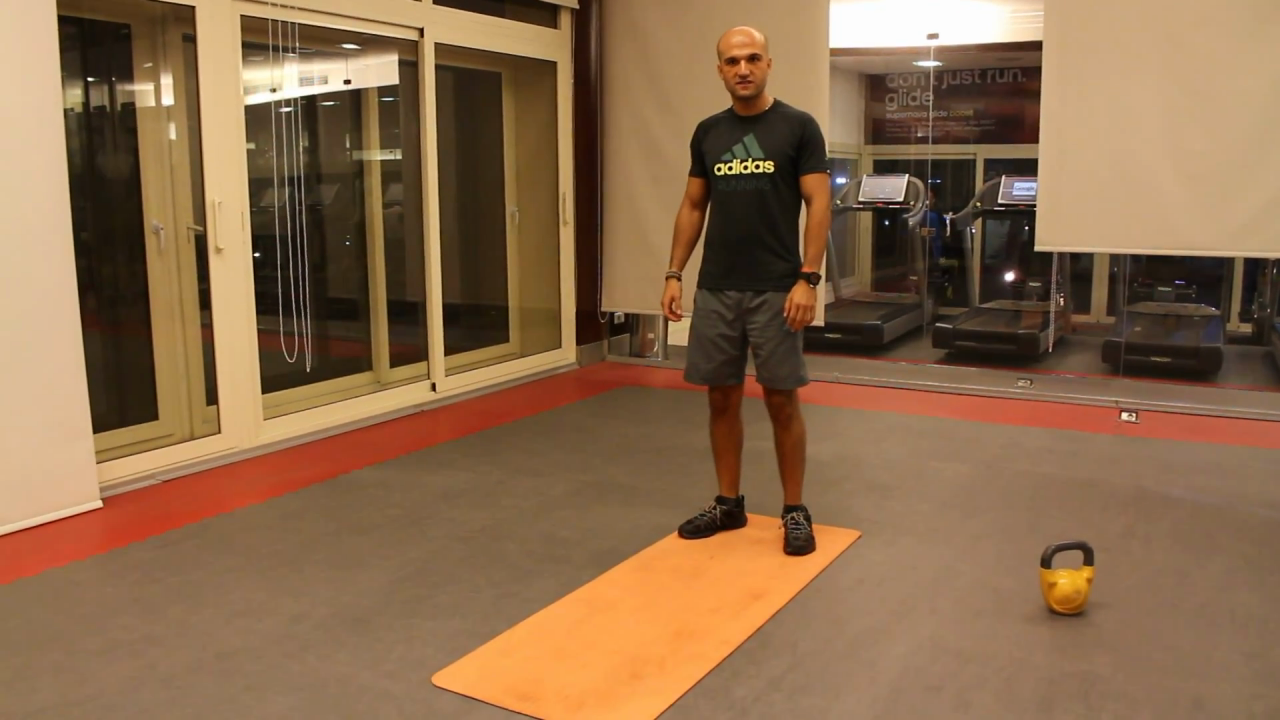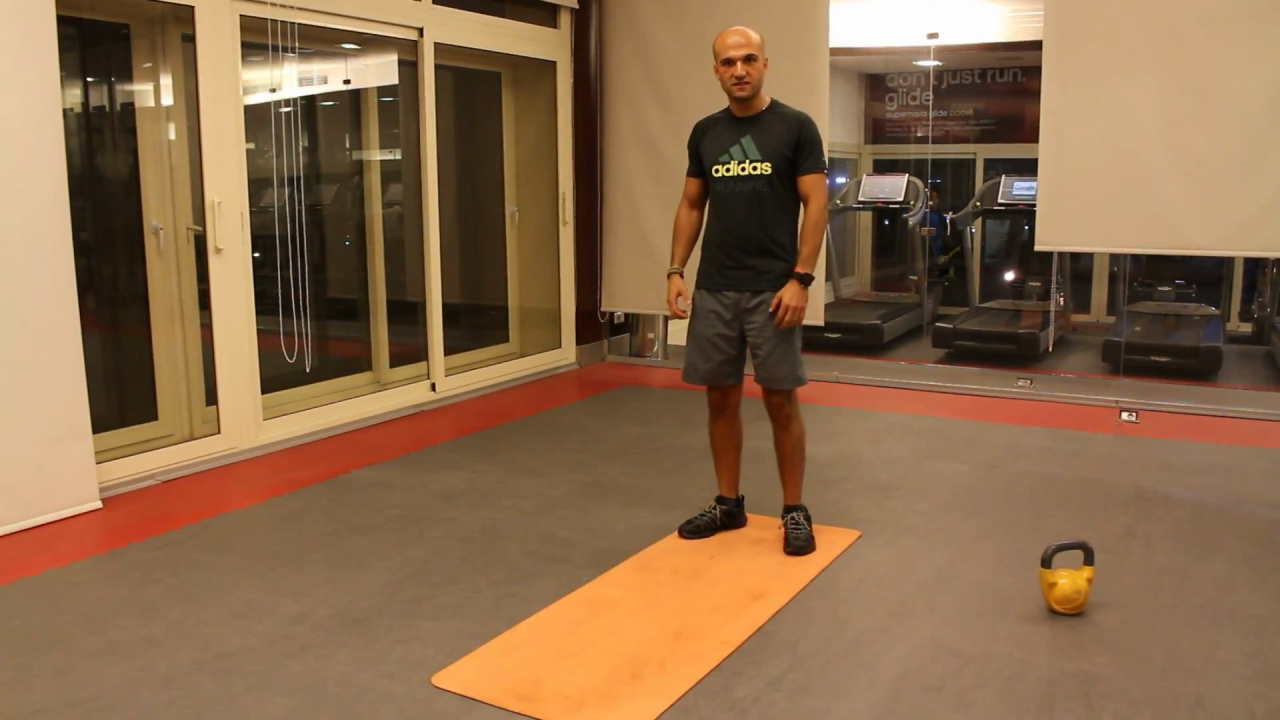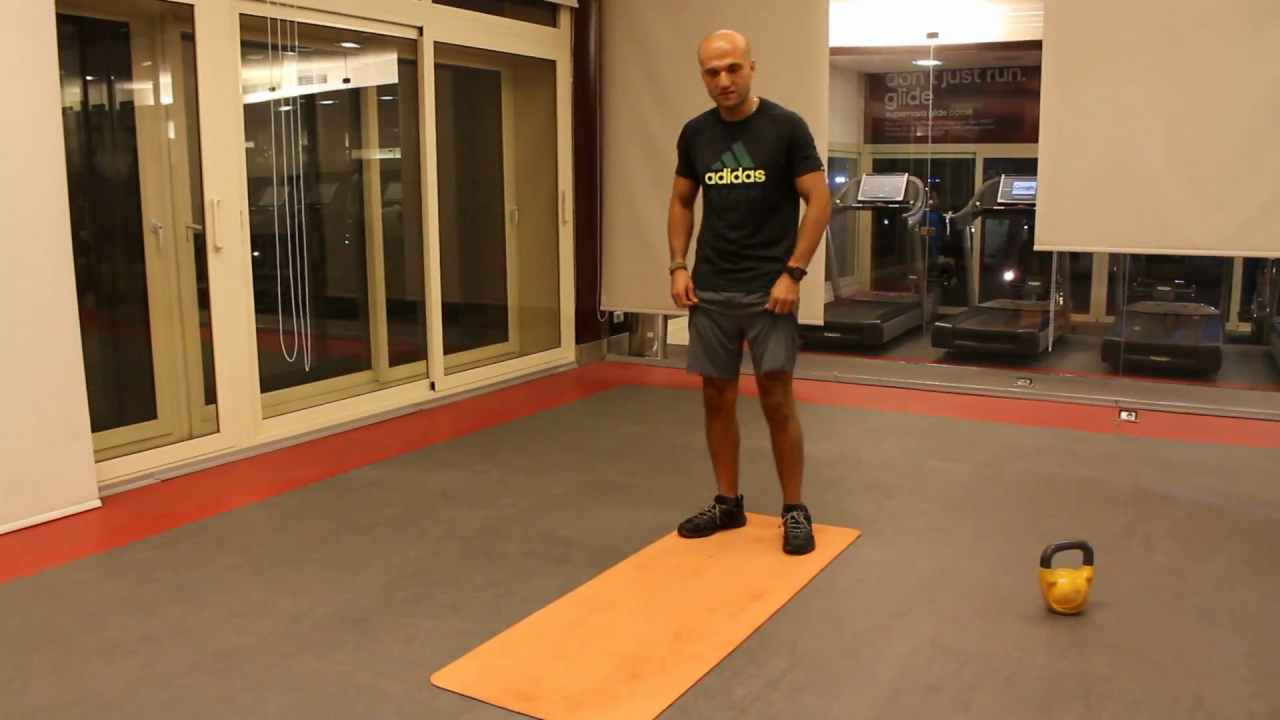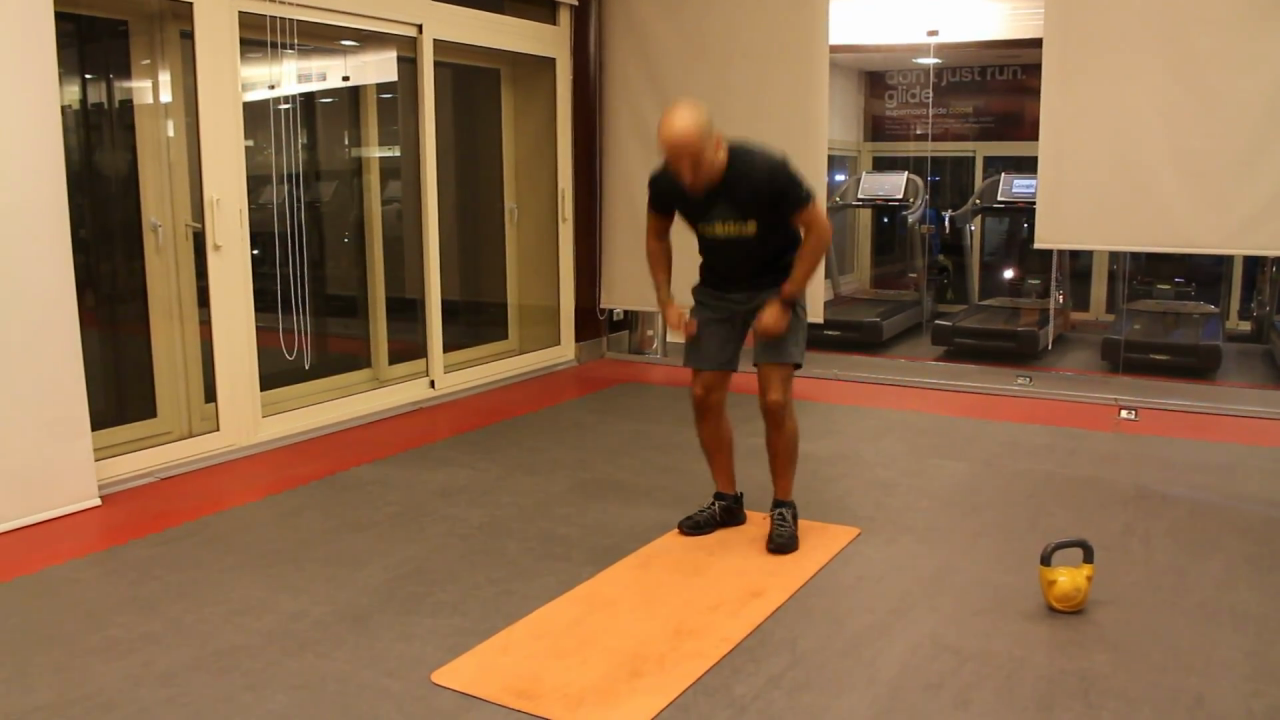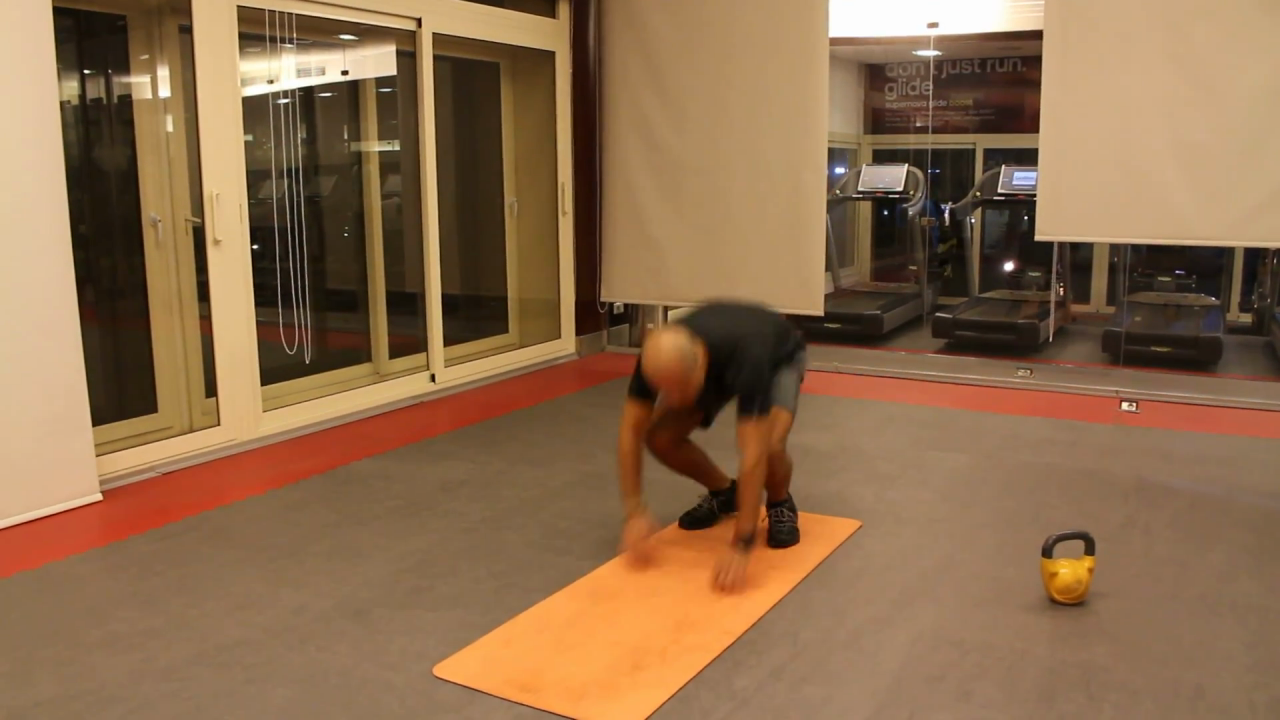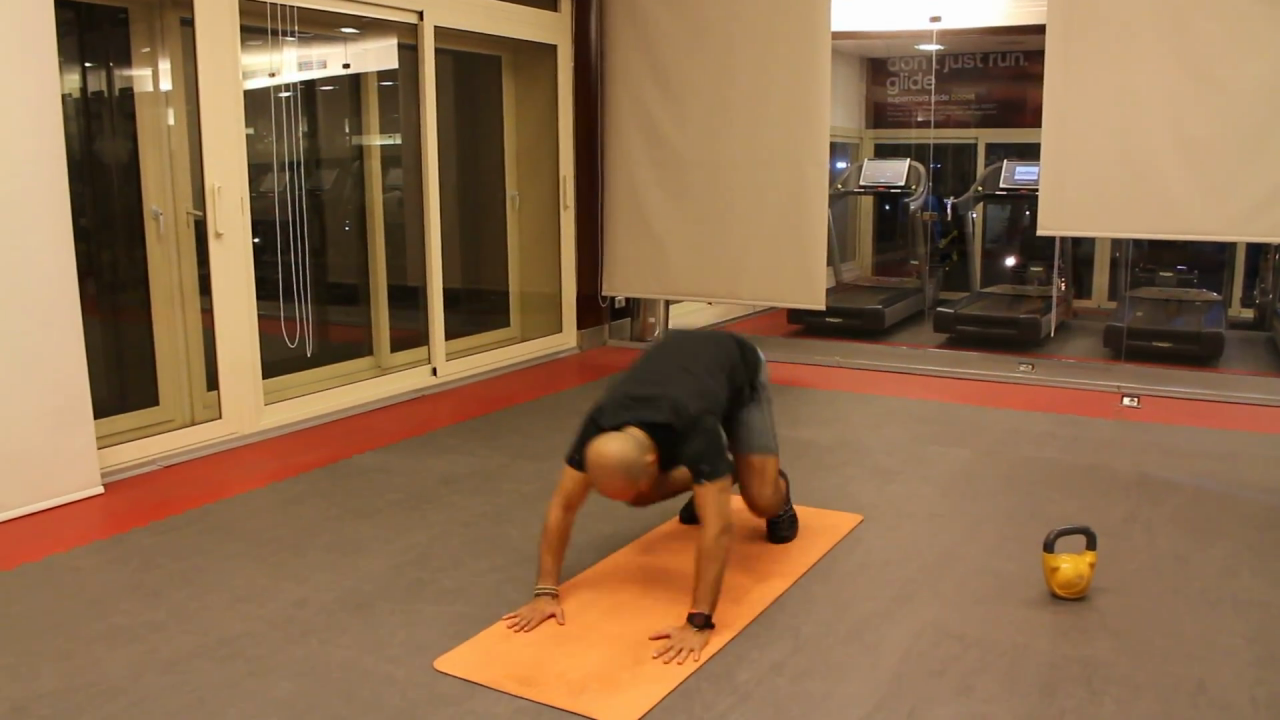
dt=0.3s
person 1, frame 1
left shoulder: (798, 126)
right shoulder: (707, 132)
left elbow: (819, 204)
right elbow: (693, 206)
left wrist: (808, 279)
right wrist: (673, 273)
left hip: (775, 289)
right hip: (715, 289)
left knee: (781, 400)
right knee: (721, 397)
left ankle: (794, 510)
right ankle: (728, 503)
person 1, frame 2
left shoulder: (795, 127)
right shoulder: (704, 133)
left elbow: (816, 205)
right elbow: (691, 206)
left wrist: (800, 279)
right wrist: (675, 271)
left hip: (771, 289)
right hip: (714, 290)
left knee: (781, 401)
right knee: (720, 398)
left ankle: (794, 510)
right ankle: (728, 503)
person 1, frame 3
left shoulder: (786, 127)
right shoulder: (694, 134)
left elbow: (819, 202)
right elbow: (681, 202)
left wrist: (793, 273)
right wrist: (677, 264)
left hip: (768, 287)
right hip: (710, 288)
left knee: (776, 400)
right knee: (716, 397)
left ankle: (795, 510)
right ankle: (727, 502)
person 1, frame 4
left shoulder: (767, 172)
right shoulder: (665, 183)
left elbow: (819, 231)
right elbow: (656, 236)
left wrist: (784, 301)
right wrist: (667, 300)
left hip: (773, 288)
right hip: (717, 291)
left knee: (775, 399)
right knee: (705, 394)
left ankle: (783, 507)
right ankle: (727, 500)
person 1, frame 5
left shoulder: (746, 362)
right shoulder: (657, 358)
left elbow: (753, 460)
right elbow: (631, 434)
left wrist: (741, 543)
right wrist: (634, 511)
left hip: (777, 356)
right hip: (725, 345)
left knee: (768, 447)
right knee: (659, 440)
left ankle: (781, 503)
right ankle: (721, 492)
person 1, frame 6
left shoulder: (693, 431)
right shoulder: (601, 428)
left elbow: (716, 528)
right elbow: (561, 506)
left wrist: (698, 623)
right wrist: (545, 591)
left hip: (741, 369)
left knee: (760, 499)
right knee: (639, 494)
left ankle: (778, 492)
right ankle: (715, 481)
